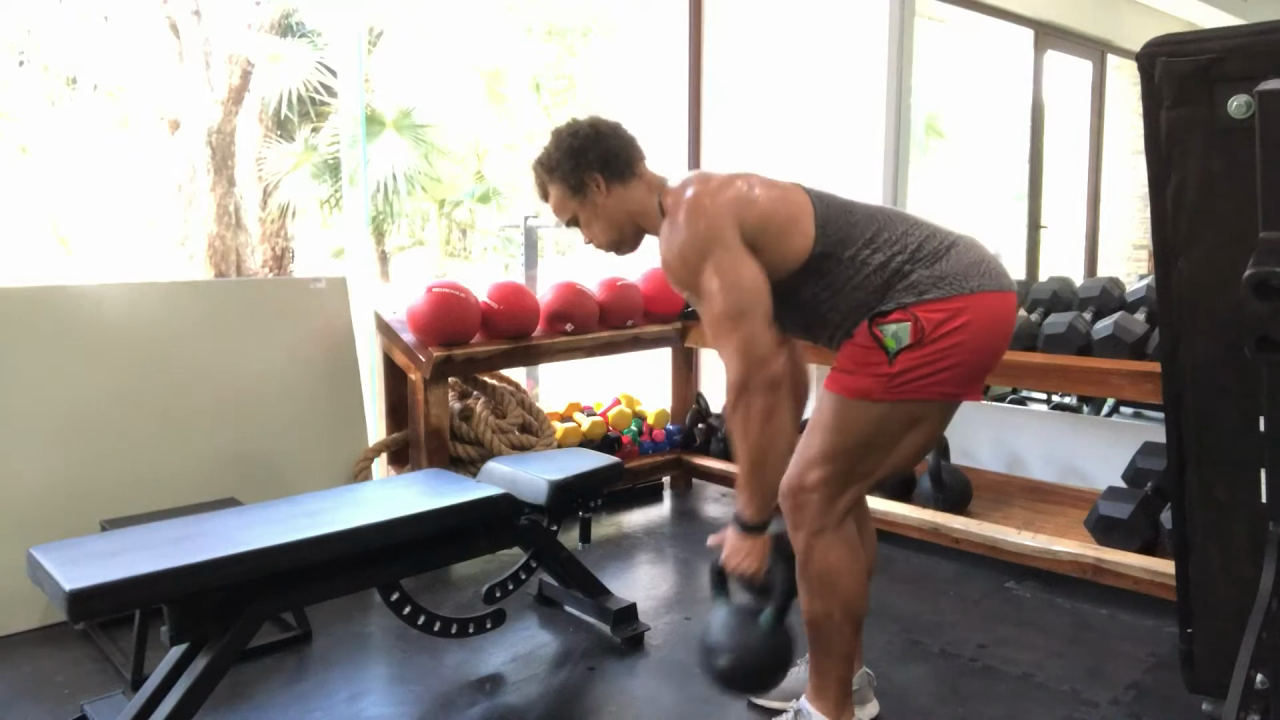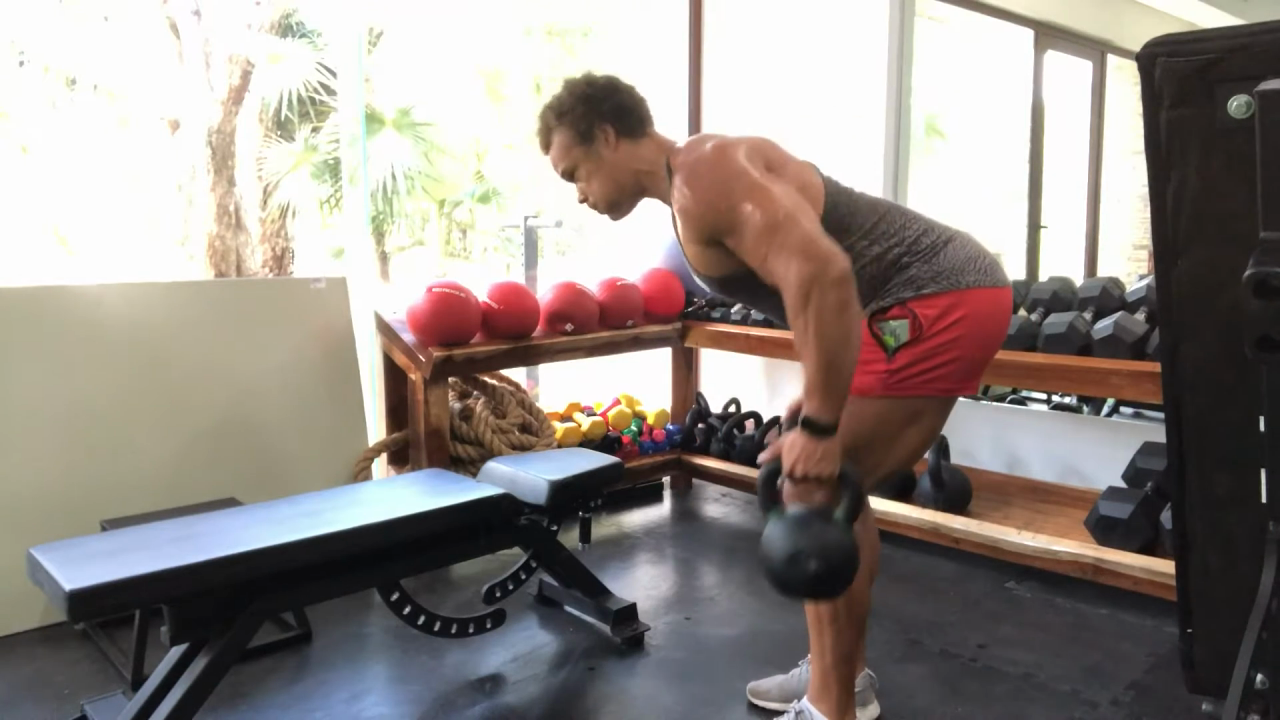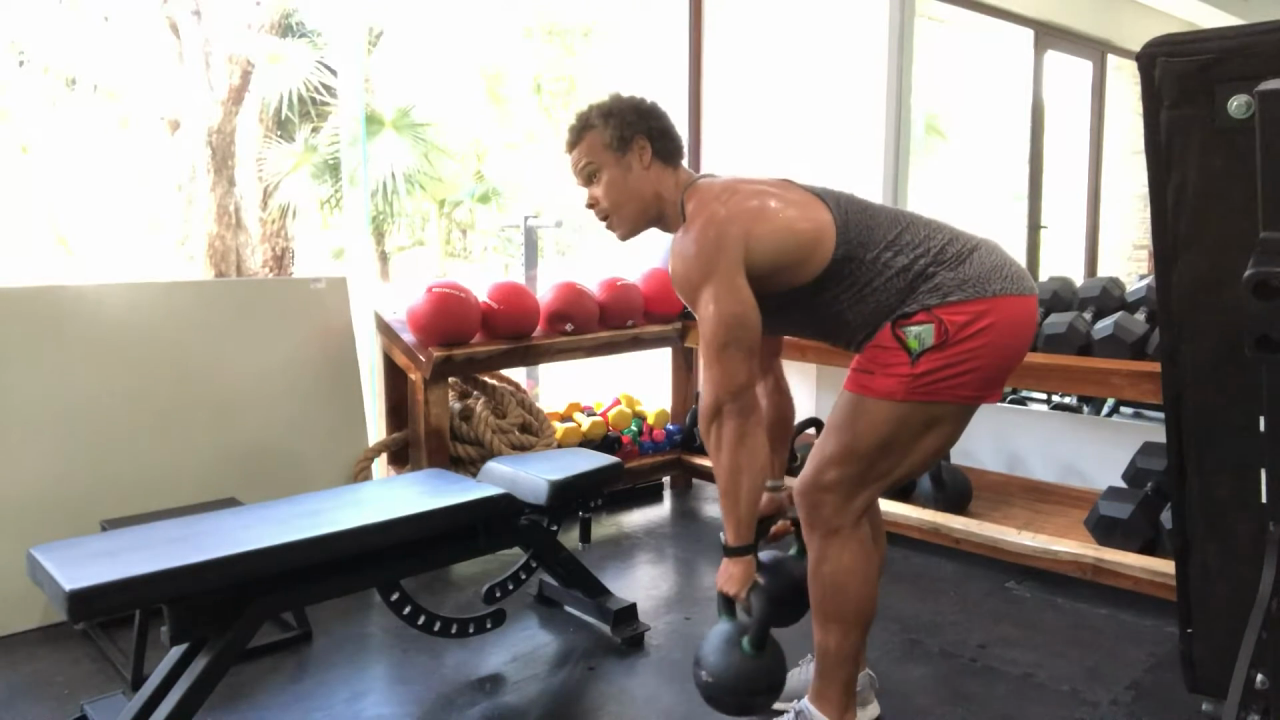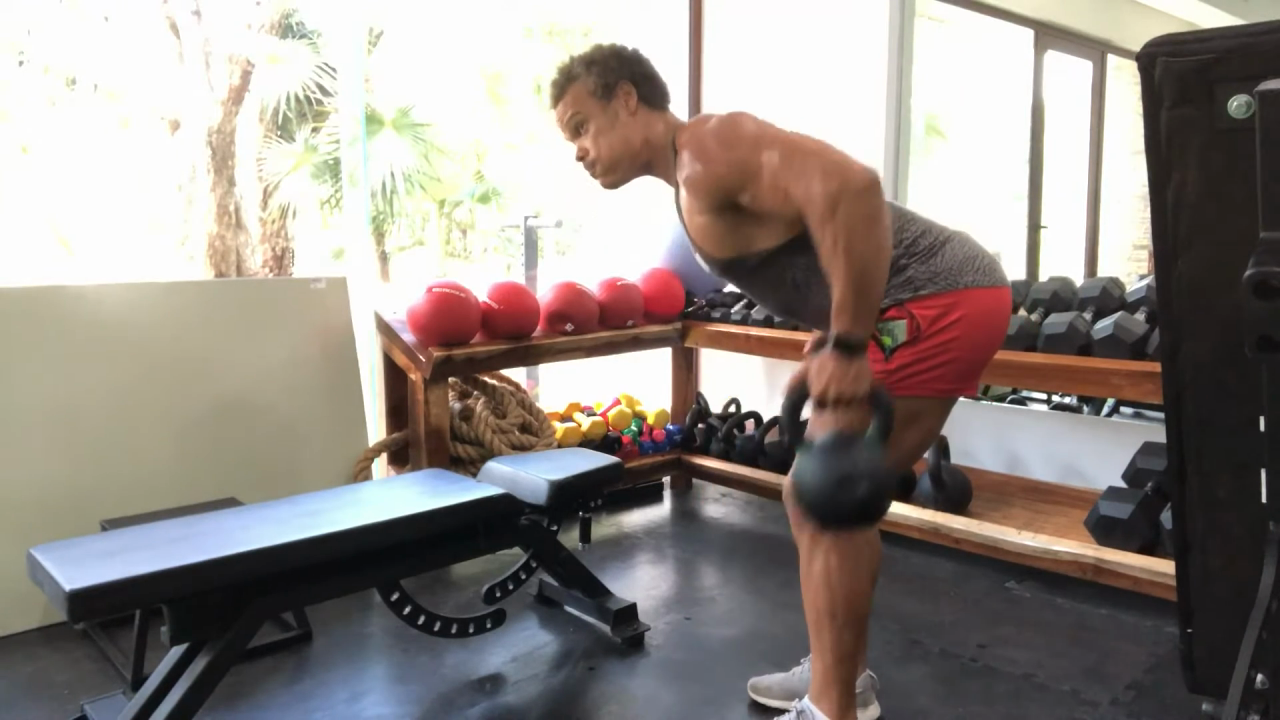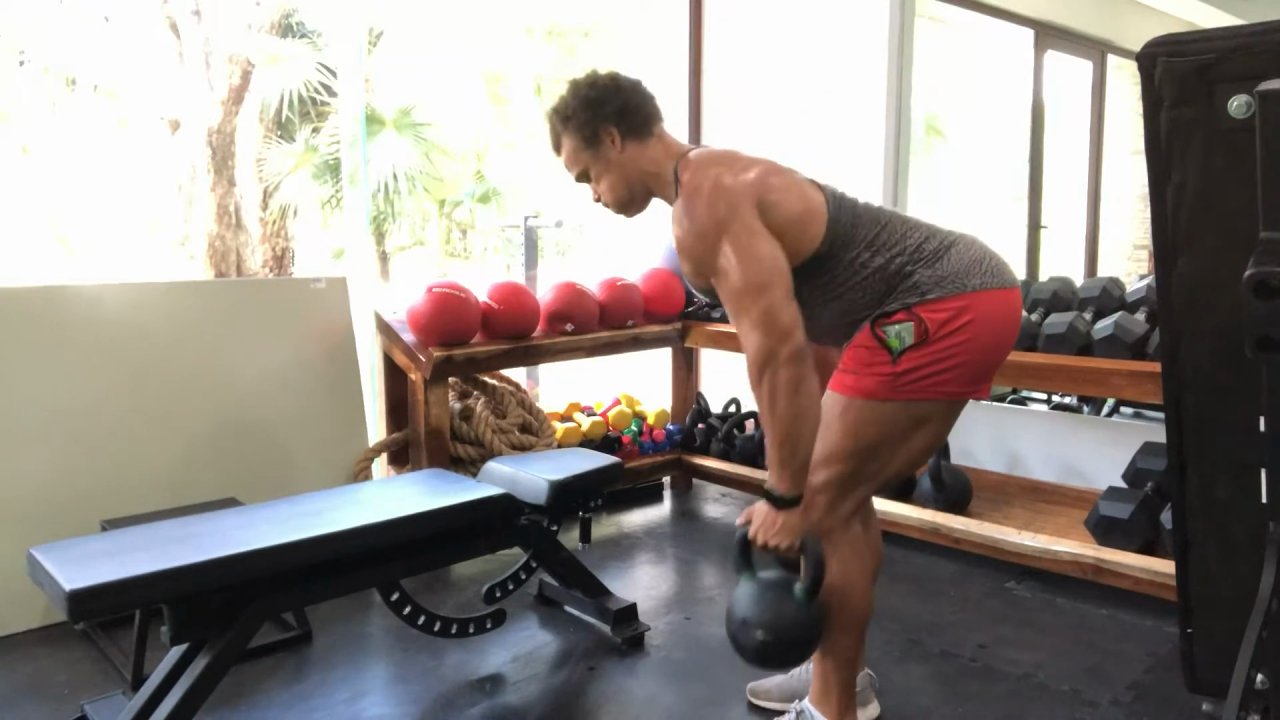
dt=1s
person 1, frame 1
left shoulder: (690, 227)
right shoulder: (701, 213)
left elbow: (751, 381)
right elbow: (779, 361)
left wrist: (752, 522)
right wrist: (767, 486)
left hip: (941, 309)
right hip: (961, 294)
left knee: (815, 502)
right knee: (831, 490)
person 1, frame 2
left shoulder: (702, 179)
right shoulder: (698, 182)
left elbow: (821, 279)
left wrist: (818, 428)
right wrist: (816, 402)
left hip: (938, 303)
right hip: (955, 290)
left knee: (818, 495)
right knee: (831, 490)
person 1, frame 3
left shoulder: (702, 240)
right shoulder: (727, 216)
left elbow: (728, 406)
right elbow: (763, 382)
left wrist: (736, 549)
right wrist: (771, 487)
left hip: (962, 311)
right hip: (983, 298)
left knee: (829, 501)
right knee: (845, 494)
person 1, frame 4
left shoulder: (708, 154)
right shoulder: (698, 177)
left elbow: (851, 187)
left wrist: (845, 351)
right wrist: (835, 347)
left hip: (936, 303)
right hip: (952, 293)
person 1, frame 5
left shoulder: (703, 205)
right shoulder: (715, 182)
left elbow: (778, 351)
right elbow: (799, 331)
left wrist: (782, 498)
right wrist: (815, 448)
left hip: (946, 308)
right hip: (970, 292)
left knee: (823, 500)
right knee: (838, 491)
